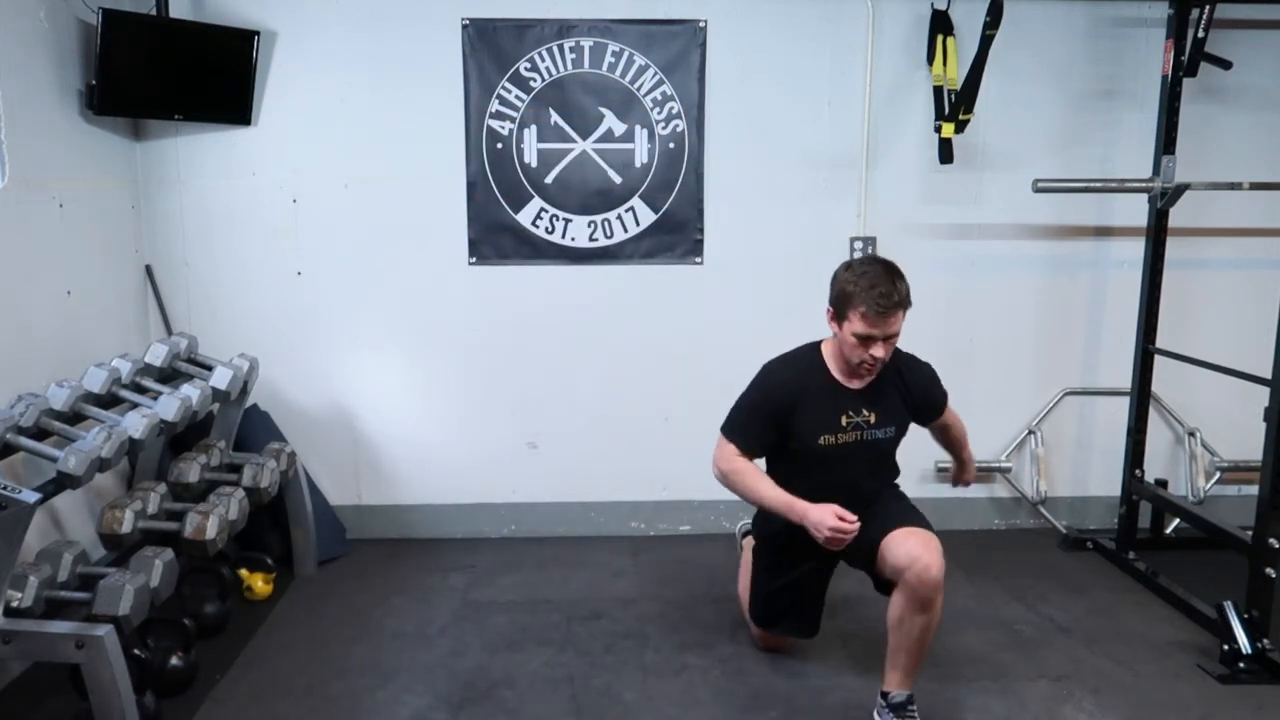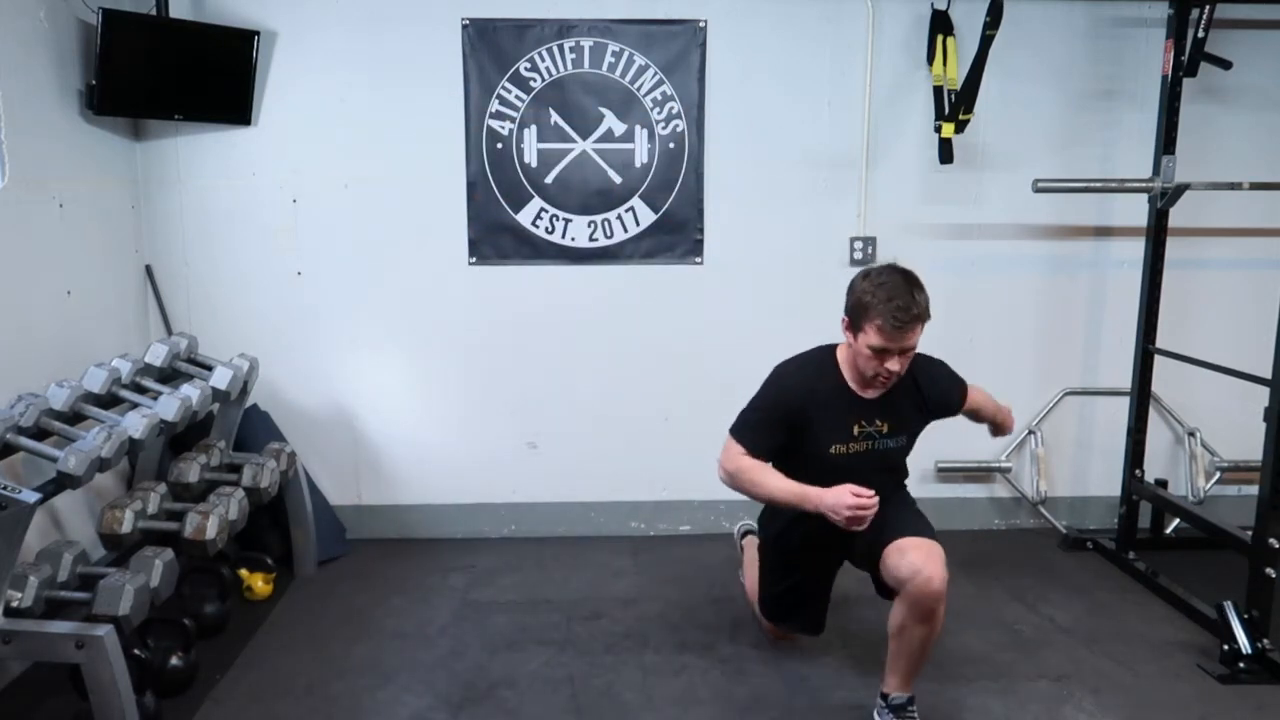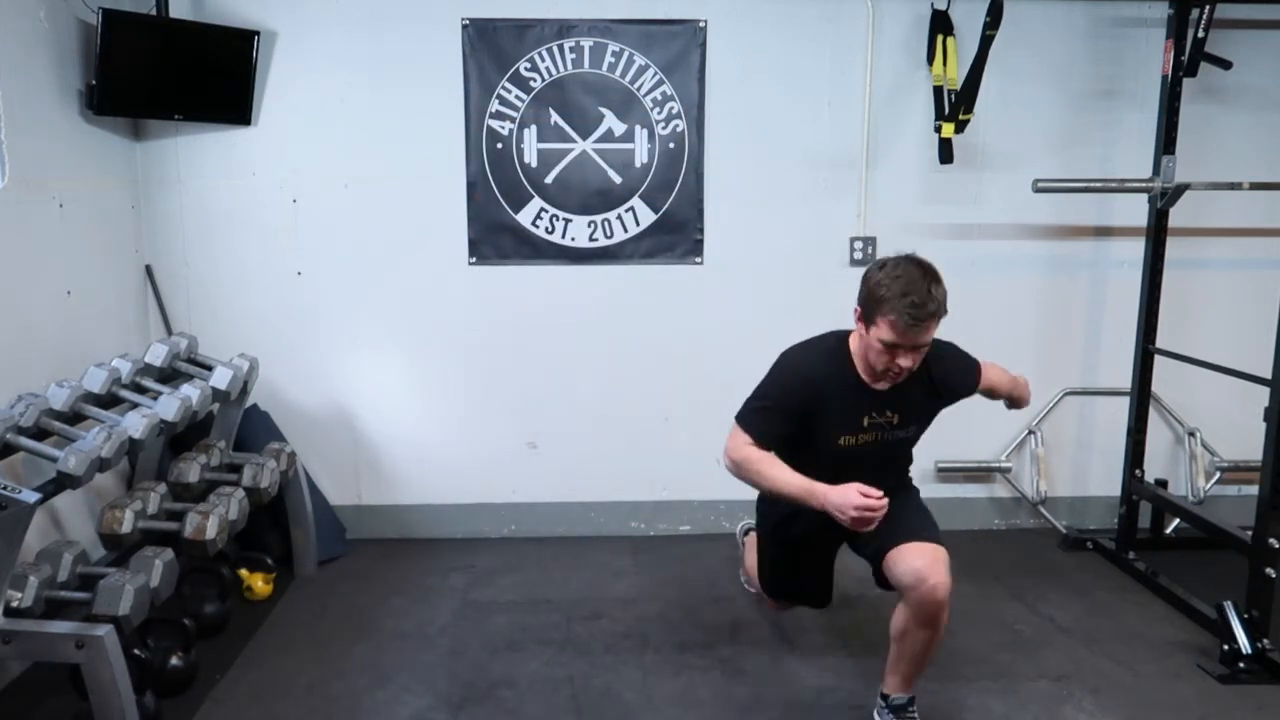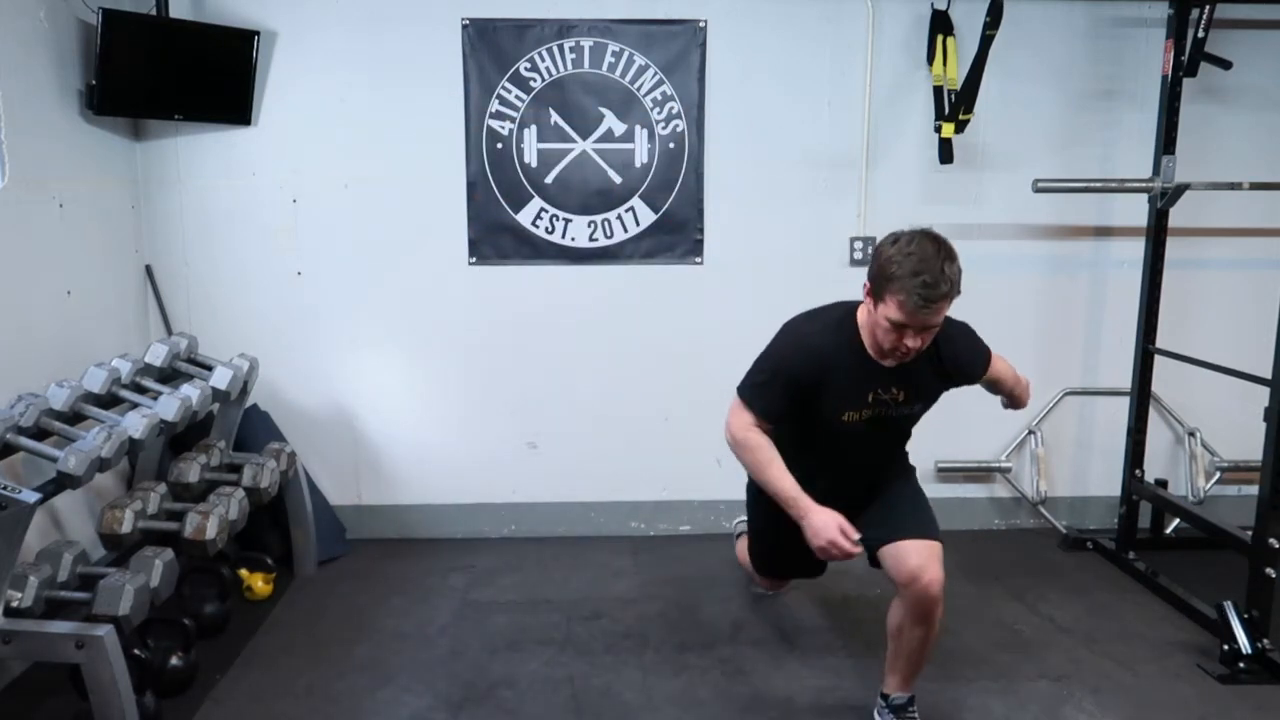
dt=0.1s
person 1, frame 1
left shoulder: (913, 379)
right shoulder: (784, 381)
left elbow: (943, 422)
right elbow: (727, 462)
left wrist: (964, 462)
right wrist: (804, 513)
left hip: (873, 507)
right hip: (796, 517)
left knee: (925, 566)
right knee: (771, 638)
right ankle: (753, 544)
person 1, frame 2
left shoulder: (927, 380)
right shoulder: (795, 384)
left elbow: (979, 403)
right elbow: (732, 463)
left wrist: (999, 421)
right wrist: (819, 499)
left hip: (879, 505)
right hip: (799, 511)
left knee: (927, 579)
right knee: (780, 628)
right ankle: (753, 545)
person 1, frame 3
left shoulder: (942, 368)
right shoulder: (805, 370)
left elbow: (995, 380)
right elbow: (739, 452)
left wrist: (1018, 390)
right wrist: (826, 496)
left hip: (885, 494)
right hip: (803, 500)
left knee: (931, 585)
right knee: (781, 596)
right ankle: (755, 540)
person 1, frame 4
left shoulder: (955, 346)
right shoulder: (807, 342)
left elbow: (998, 373)
right elbow: (743, 428)
left wrist: (1019, 395)
right wrist: (806, 511)
left hip: (882, 475)
right hip: (795, 478)
left knee: (924, 581)
right knee: (777, 571)
right ankle: (750, 536)
